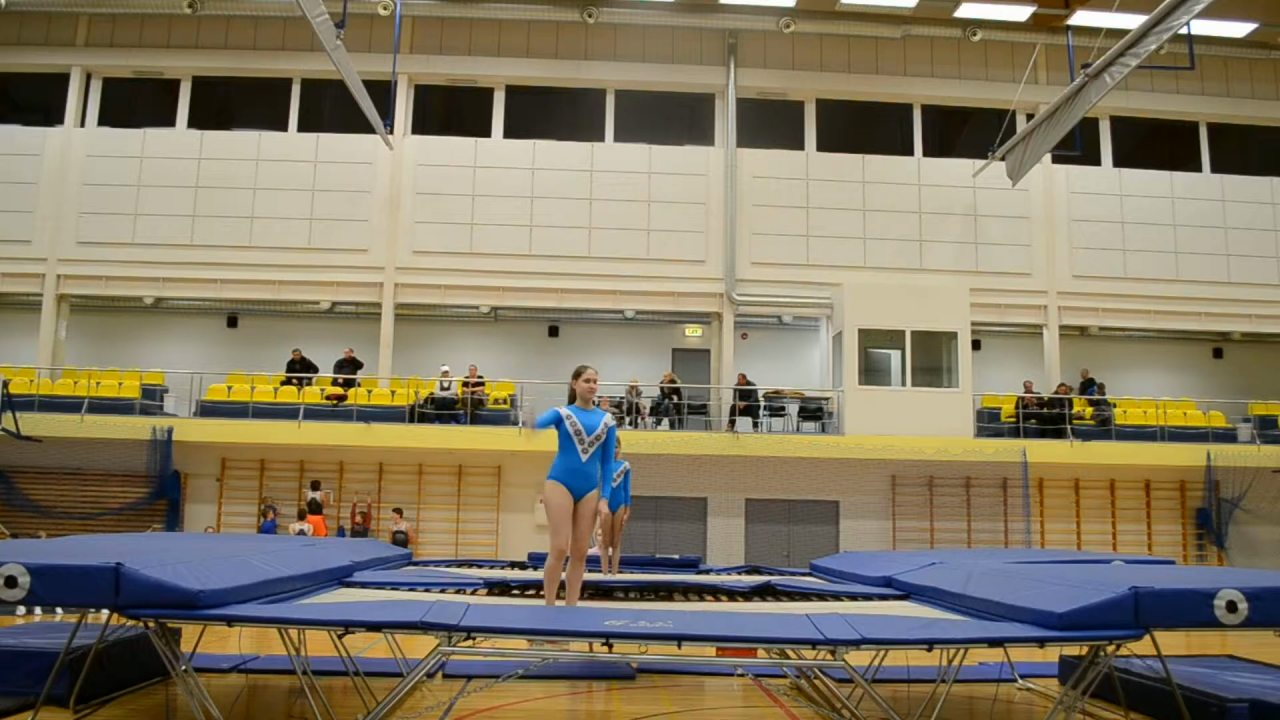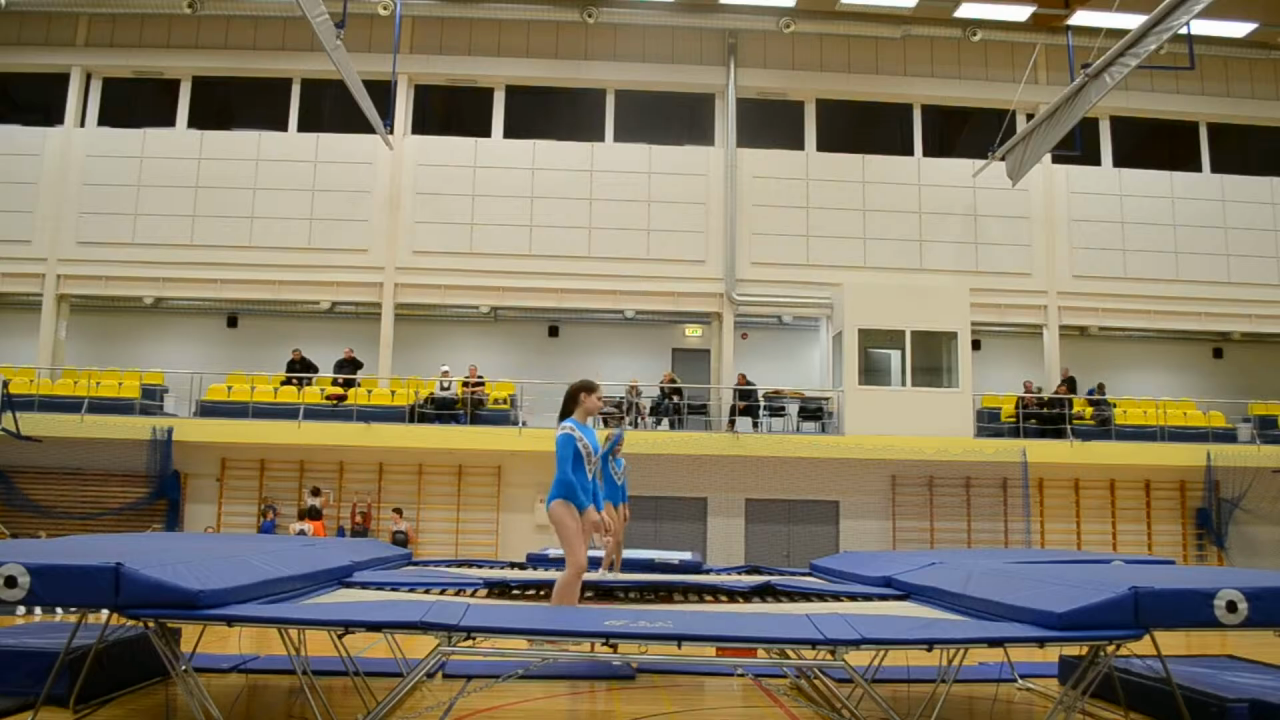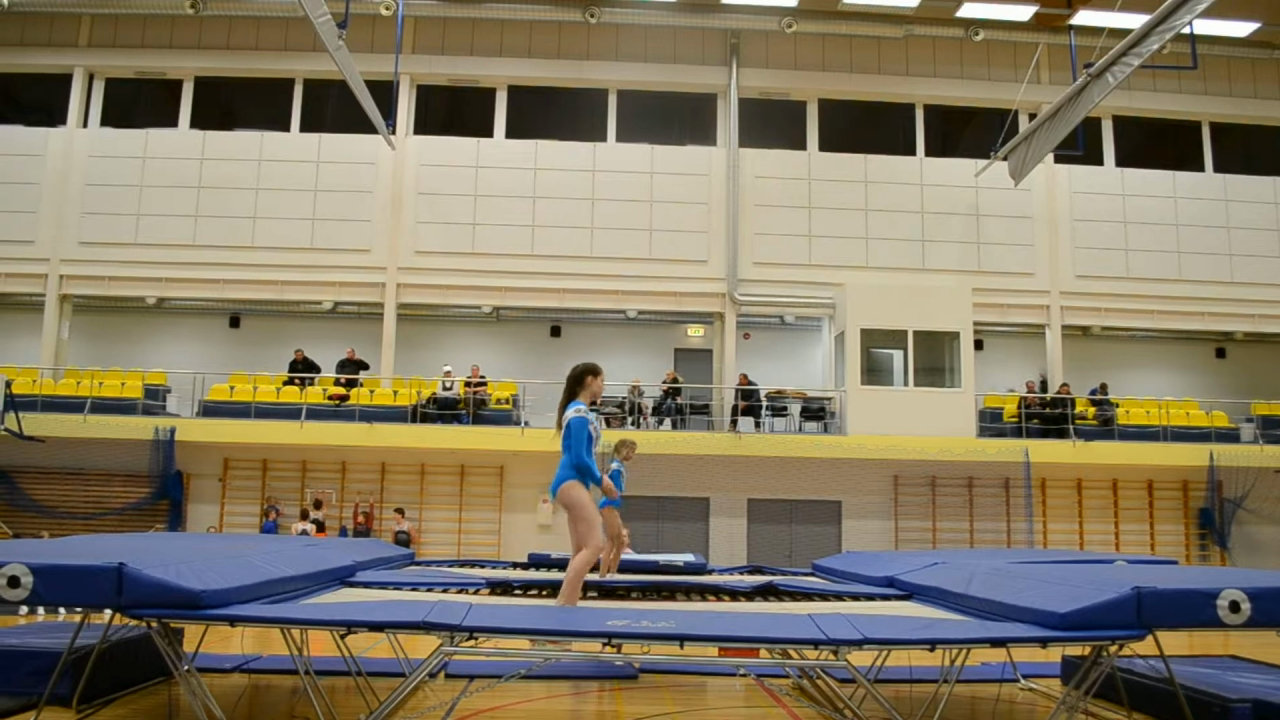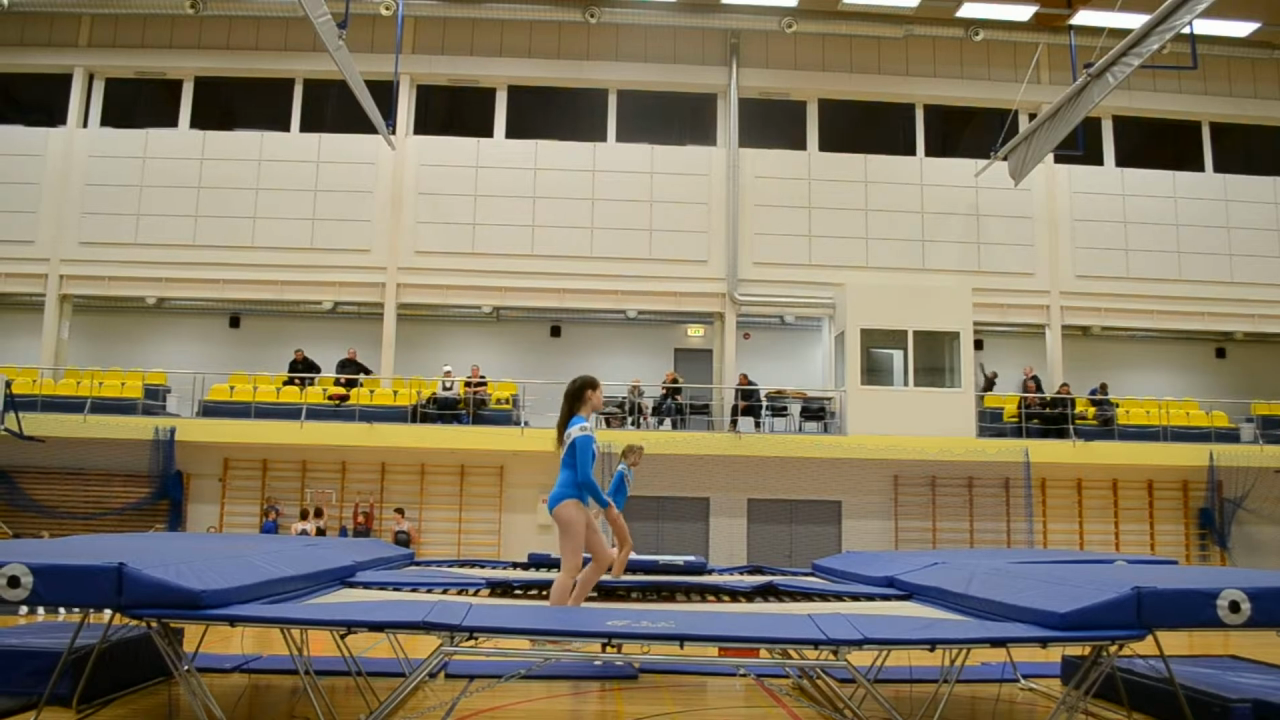
dt=0.4s
person 1, frame 1
left shoulder: (606, 420)
right shoulder: (561, 412)
left elbow: (607, 462)
right elbow: (541, 423)
left wrist: (604, 498)
right wrist: (532, 422)
left hip: (589, 489)
right hip: (560, 483)
left knee: (580, 553)
right knee: (559, 549)
left ankle: (570, 608)
right ankle: (548, 607)
person 1, frame 2
left shoulder: (590, 432)
right shoulder: (567, 429)
right elbow: (565, 474)
left wrist: (598, 511)
right wrist: (589, 510)
left hip: (583, 504)
right hip: (563, 501)
left knee: (575, 568)
right knee: (577, 566)
person 1, frame 3
left shoulder: (581, 412)
right shoulder: (579, 412)
right elbow: (579, 458)
left wrist: (600, 478)
right wrist: (601, 482)
left hip: (575, 484)
right hip: (570, 483)
left knee: (582, 552)
right knee: (593, 547)
left ankle: (569, 610)
right ankle: (561, 605)
person 1, frame 4
left shoulder: (576, 425)
right shoulder: (583, 428)
right elbow: (584, 477)
left wrist: (602, 501)
right wrist: (607, 505)
left hip: (574, 501)
right hip: (568, 501)
left knee: (604, 558)
right knee: (571, 567)
left ankle: (571, 609)
